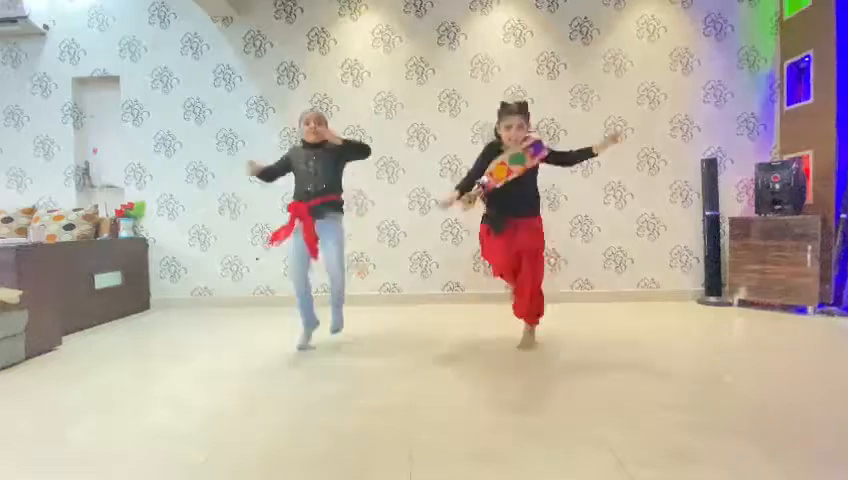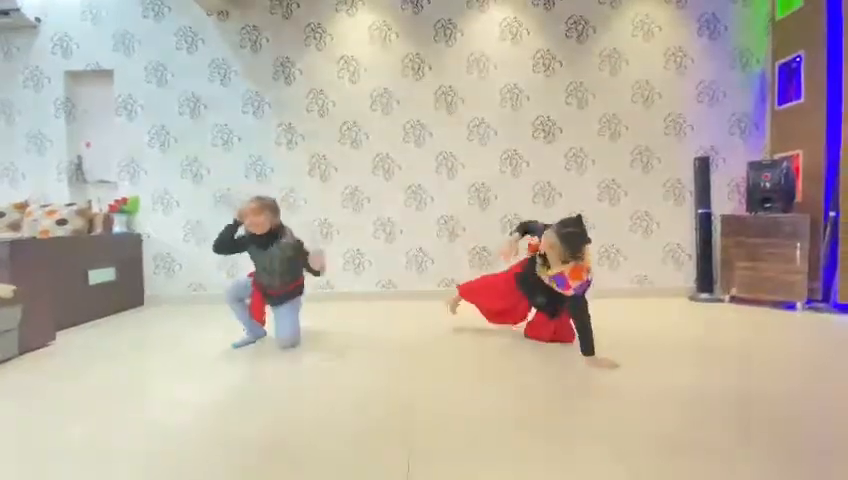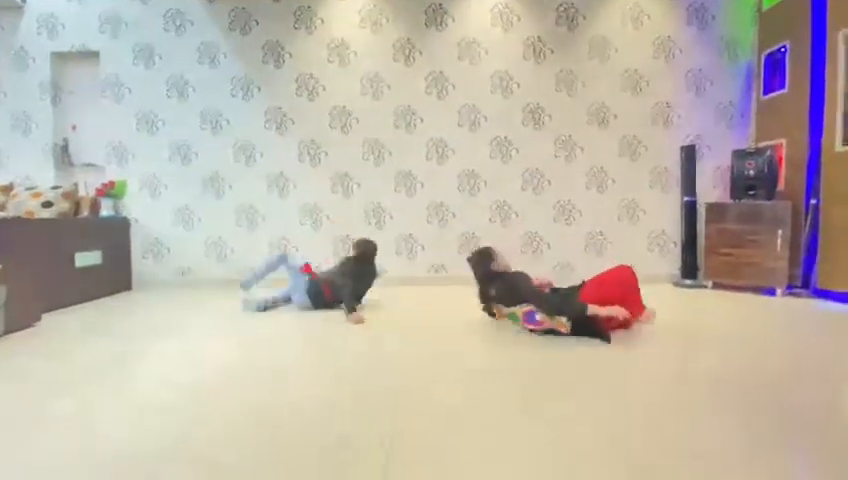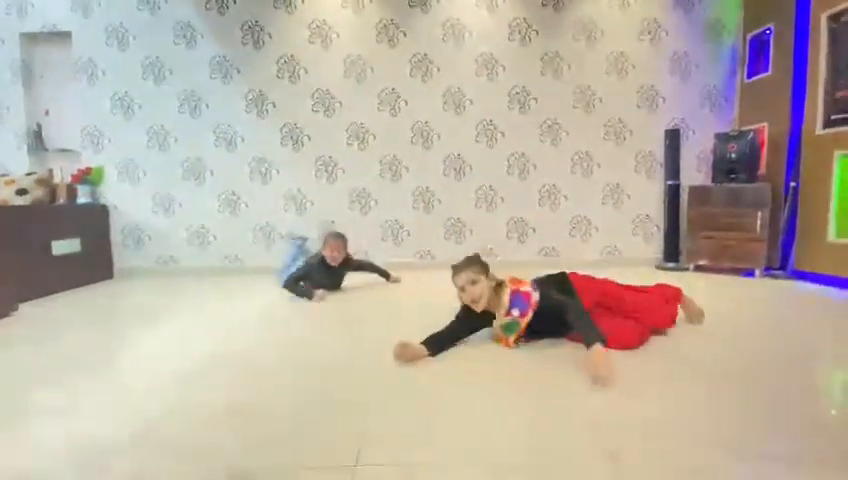
dt=1s
person 1, frame 1
right shoulder: (491, 150)
left elbow: (567, 159)
right elbow: (473, 175)
left wrist: (598, 148)
right wrist: (457, 193)
left hip: (527, 219)
right hip: (499, 219)
left knee: (530, 269)
right knee: (502, 259)
left ankle: (530, 326)
right ankle: (515, 277)
person 1, frame 2
left shoulder: (574, 277)
right shoulder: (550, 235)
left elbow: (581, 315)
right elbow: (529, 226)
left wrist: (590, 356)
right wrist: (514, 239)
left hip: (551, 301)
right knee: (489, 289)
right ankle: (460, 296)
person 1, frame 3
left shoulder: (491, 294)
right shoulder: (513, 280)
right elbow: (548, 303)
right wrist: (598, 310)
right hip: (573, 316)
right knee: (624, 275)
right ankle: (635, 315)
person 1, frame 4
left shoulder: (520, 293)
right shoulder: (476, 315)
left elbow: (575, 312)
right elbow: (450, 333)
left wrist: (595, 349)
right wrist: (420, 350)
left hip: (577, 290)
right knee: (630, 335)
left ankle: (678, 297)
person 2, frame 1
left shoulder: (335, 152)
right shoulder: (295, 154)
left elbow: (364, 151)
right elbow: (270, 174)
left wrist: (339, 142)
right wrist: (257, 170)
left hip: (329, 217)
right hip: (303, 220)
left knee: (334, 269)
right knee: (296, 273)
left ankle: (337, 309)
right ankle: (308, 325)
person 2, frame 2
left shoulder: (288, 243)
right shoulder: (250, 240)
left elbow: (313, 270)
right elbow: (219, 247)
left wrist: (316, 265)
right wrist: (236, 222)
left hip: (288, 295)
right hip: (262, 287)
left knee: (287, 341)
right ankle: (254, 331)
person 2, frame 3
left shoulder: (349, 262)
right shoulder: (371, 274)
left elbow: (347, 288)
right elbow: (356, 296)
left hip: (312, 288)
right hip: (317, 302)
left knee: (283, 257)
right ankle: (263, 303)
person 2, frame 4
left shoulder: (347, 262)
right shoulder: (313, 264)
left elbow: (368, 265)
right elbow: (288, 283)
left wrist: (388, 276)
right wrist: (311, 294)
